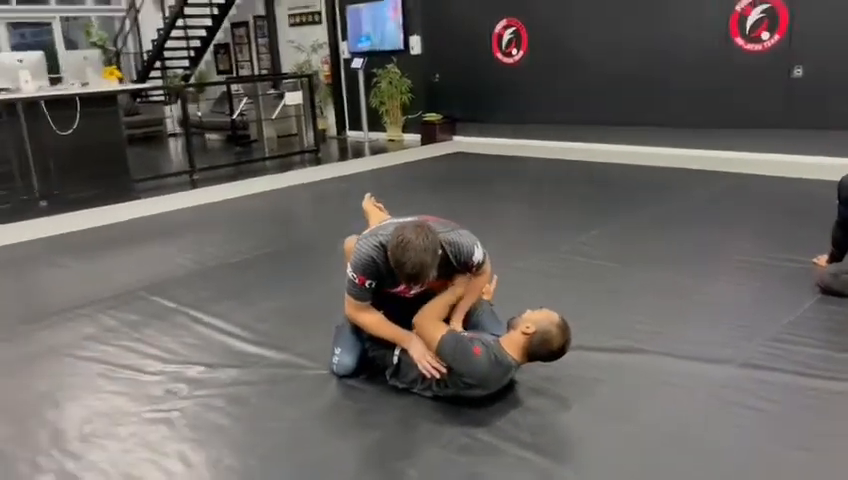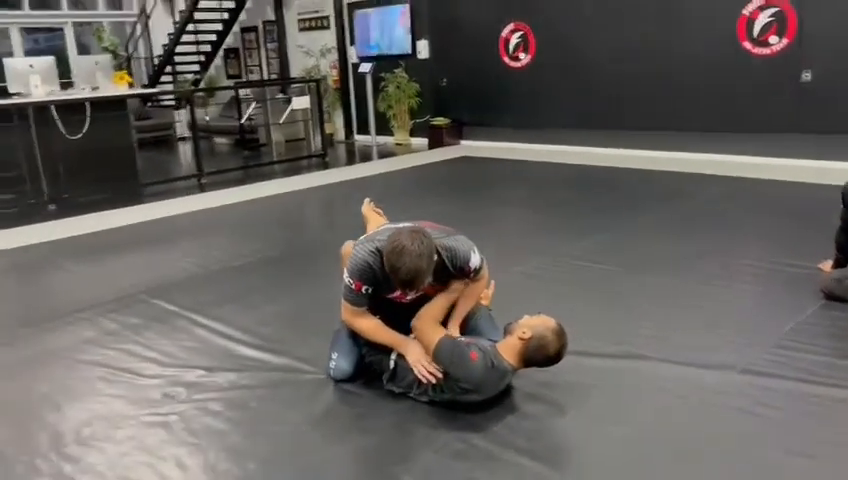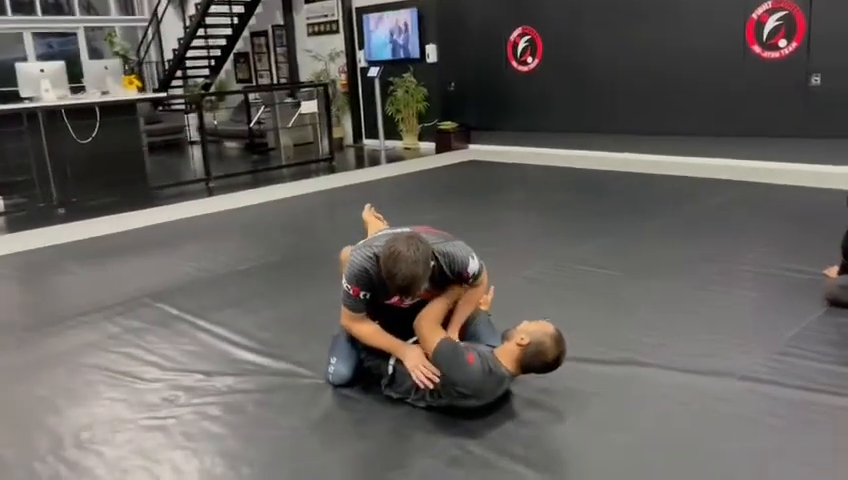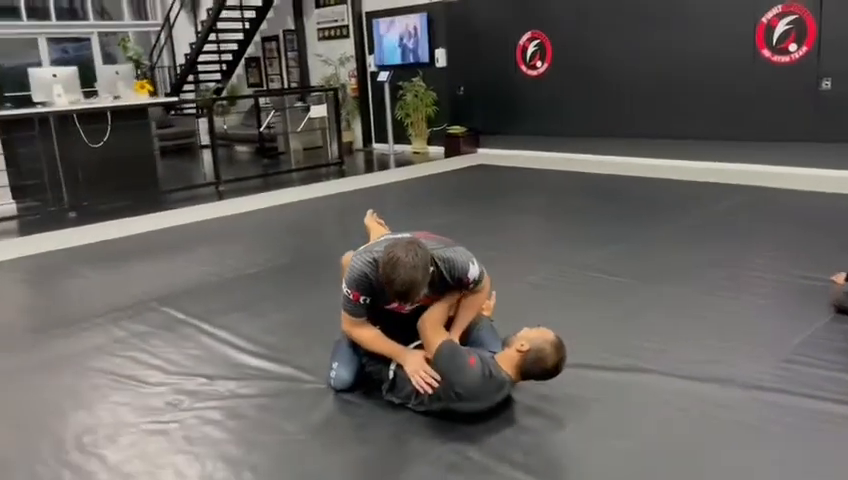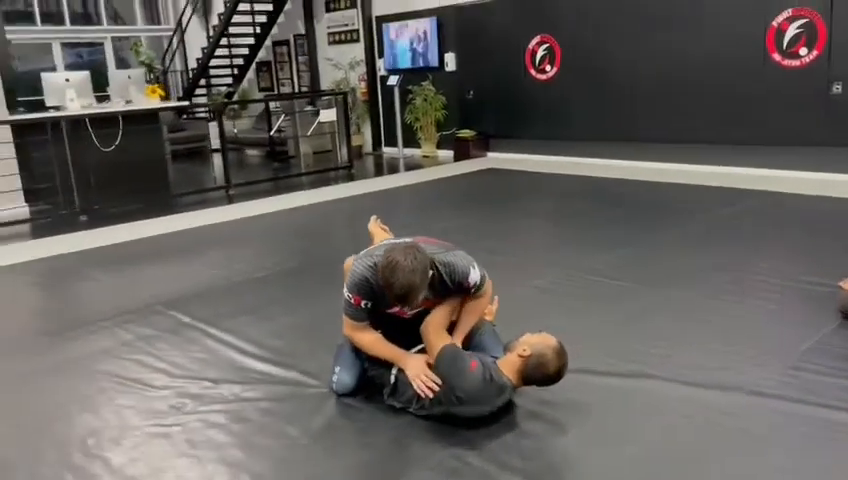
dt=0.1s
person 1, frame 1
left shoulder: (476, 361)
right shoulder: (505, 359)
left elbow: (422, 321)
left wrist: (457, 289)
right wrist: (485, 301)
left hip: (396, 353)
person 1, frame 2
left shoulder: (472, 366)
right shoulder: (501, 365)
left elbow: (421, 324)
left wrist: (454, 292)
right wrist: (483, 306)
left hip: (393, 357)
person 1, frame 3
left shoulder: (470, 370)
right shoulder: (500, 372)
left elbow: (423, 324)
left wrist: (452, 293)
right wrist: (482, 312)
left hip: (389, 360)
person 1, frame 4
left shoulder: (470, 373)
right shoulder: (501, 379)
left elbow: (427, 325)
left wrist: (453, 296)
right wrist: (484, 317)
left hip: (391, 366)
person 1, frame 5
left shoulder: (470, 377)
right shoulder: (504, 384)
left elbow: (429, 330)
left wrist: (455, 299)
right wrist: (486, 322)
left hip: (395, 374)
person 2, frame 1
left shoulder: (461, 244)
right shoulder: (368, 253)
left elbow: (481, 272)
right elbow: (357, 311)
left wrist: (456, 319)
right wrist: (409, 341)
left hip: (441, 293)
right hip: (385, 298)
right knee: (344, 365)
person 2, frame 2
left shoulder: (458, 250)
right shoulder: (364, 258)
left elbow: (479, 278)
right elbow: (354, 316)
left wrist: (453, 325)
right wrist: (406, 346)
right hip: (382, 304)
right knee: (341, 370)
person 2, frame 3
left shoulder: (456, 255)
right shoulder: (361, 263)
left elbow: (478, 283)
right elbow: (353, 321)
left wrist: (453, 331)
right wrist: (404, 351)
right hip: (381, 309)
right knee: (339, 375)
person 2, frame 4
left shoulder: (456, 261)
right shoulder: (362, 268)
left elbow: (480, 289)
right elbow: (353, 326)
left wrist: (454, 336)
right wrist: (404, 356)
right hip: (382, 314)
right knee: (341, 380)
person 2, frame 5
left shoulder: (457, 265)
right shoulder: (363, 273)
left elbow: (482, 294)
right elbow: (355, 330)
left wrist: (456, 340)
right wrist: (405, 361)
right hip: (385, 319)
right knee: (343, 384)
